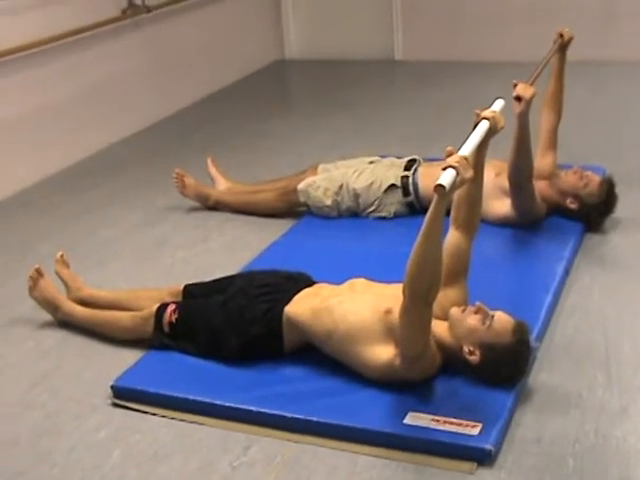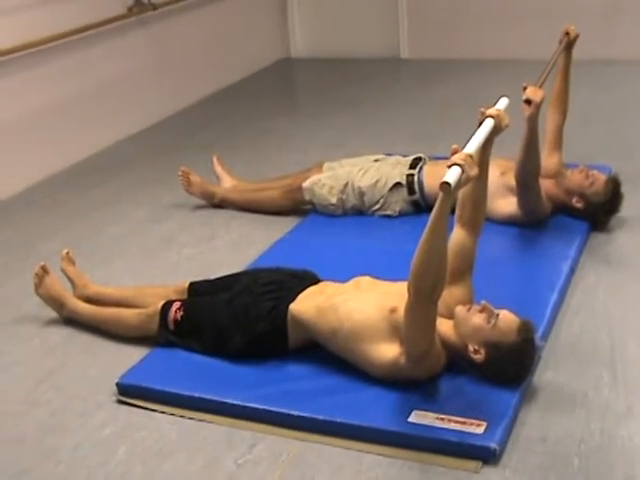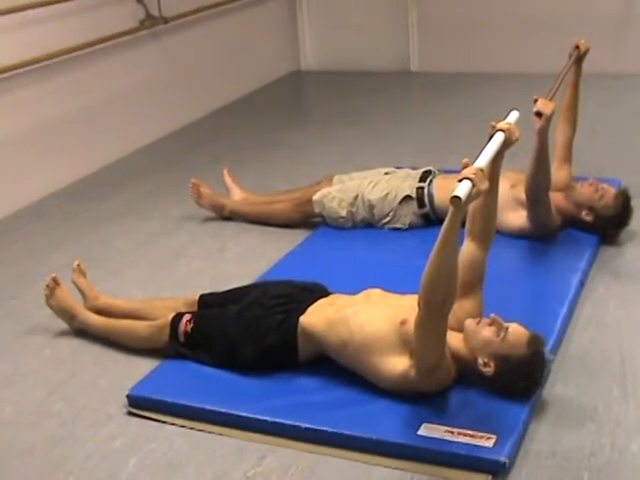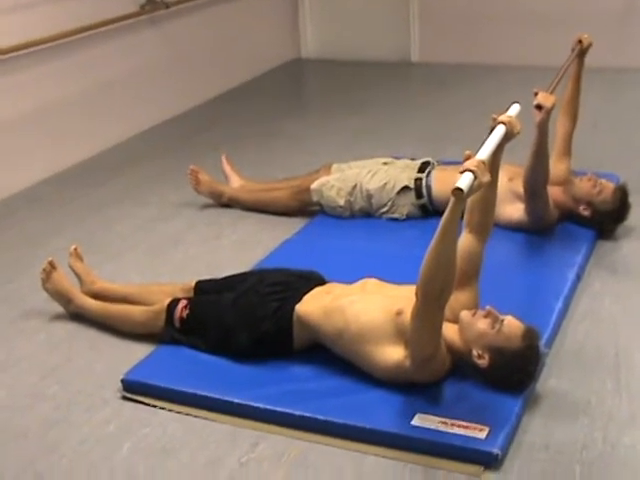
dt=0.4s
person 1, frame 1
left shoulder: (418, 360)
right shoulder: (450, 311)
left elbow: (416, 295)
right elbow: (463, 233)
left wrist: (441, 197)
right wrist: (481, 148)
left hip: (270, 326)
right hip: (300, 287)
left knee: (154, 321)
right knee: (179, 294)
left ankle: (65, 309)
right ankle: (83, 293)
person 1, frame 2
left shoulder: (423, 359)
right shoulder: (455, 308)
left elbow: (420, 293)
right elbow: (468, 230)
left wrist: (446, 194)
right wrist: (485, 148)
left hip: (277, 322)
right hip: (305, 284)
left knee: (161, 317)
right knee: (185, 293)
left ankle: (72, 306)
right ankle: (89, 290)
person 1, frame 3
left shoulder: (433, 372)
right shoulder: (464, 323)
left elbow: (430, 306)
right elbow: (478, 245)
left wrist: (456, 209)
right wrist: (496, 161)
left hip: (285, 336)
right hip: (313, 297)
left knee: (171, 330)
right knee: (194, 304)
left ankle: (81, 317)
right ankle: (99, 302)
person 1, frame 4
left shoulder: (428, 361)
right shoulder: (460, 313)
left elbow: (429, 297)
right elbow: (476, 236)
left wrist: (458, 201)
right wrist: (497, 152)
left hip: (282, 323)
right hip: (311, 285)
left knee: (168, 316)
right knee: (190, 289)
left ankle: (79, 302)
right ankle: (96, 287)
person 2, frame 1
left shoulder: (528, 208)
right shoulder: (547, 174)
left elbow: (516, 178)
right elbow: (552, 118)
left wrist: (520, 116)
right wrist: (561, 56)
left hip: (398, 192)
right hip: (406, 167)
left knee: (297, 195)
right knee: (312, 173)
left ankle: (213, 197)
right ankle: (229, 188)
person 2, frame 2
left shoulder: (534, 207)
right shoulder: (553, 174)
left elbow: (524, 182)
right elbow: (558, 116)
left wrist: (530, 120)
right wrist: (567, 53)
left hip: (403, 190)
right hip: (411, 165)
left knee: (303, 192)
right knee: (317, 171)
left ankle: (219, 195)
right ankle: (232, 185)
person 2, frame 3
left shoulder: (544, 221)
right shoulder: (563, 187)
left elbow: (534, 195)
right elbow: (567, 133)
left wrist: (540, 133)
right wrist: (576, 69)
left hip: (413, 203)
right hip: (421, 178)
left knee: (312, 206)
right knee: (326, 184)
left ankle: (228, 206)
right ankle: (243, 198)
person 2, frame 4
left shoulder: (541, 214)
right shoulder: (561, 180)
left elbow: (531, 188)
right elbow: (568, 124)
left wrist: (539, 126)
right wrist: (580, 62)
left hip: (412, 192)
right hip: (420, 169)
left knee: (310, 195)
right knee: (325, 172)
left ankle: (226, 193)
right ankle: (241, 186)
